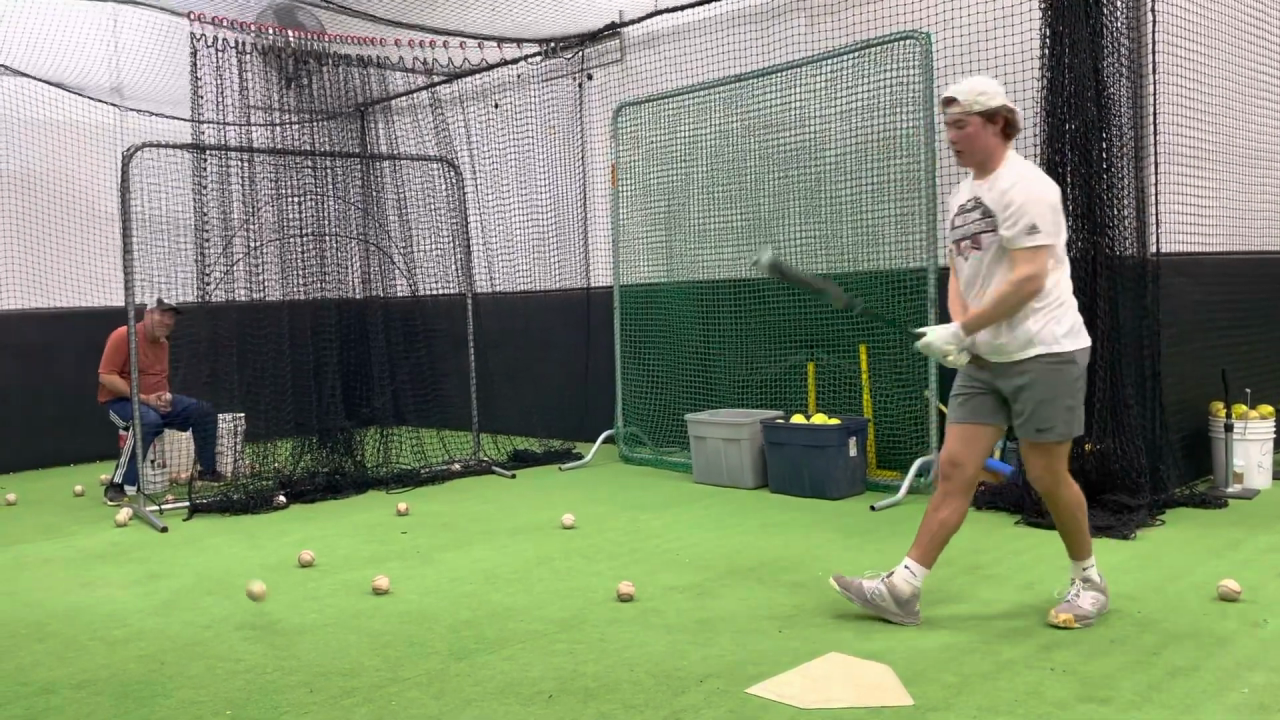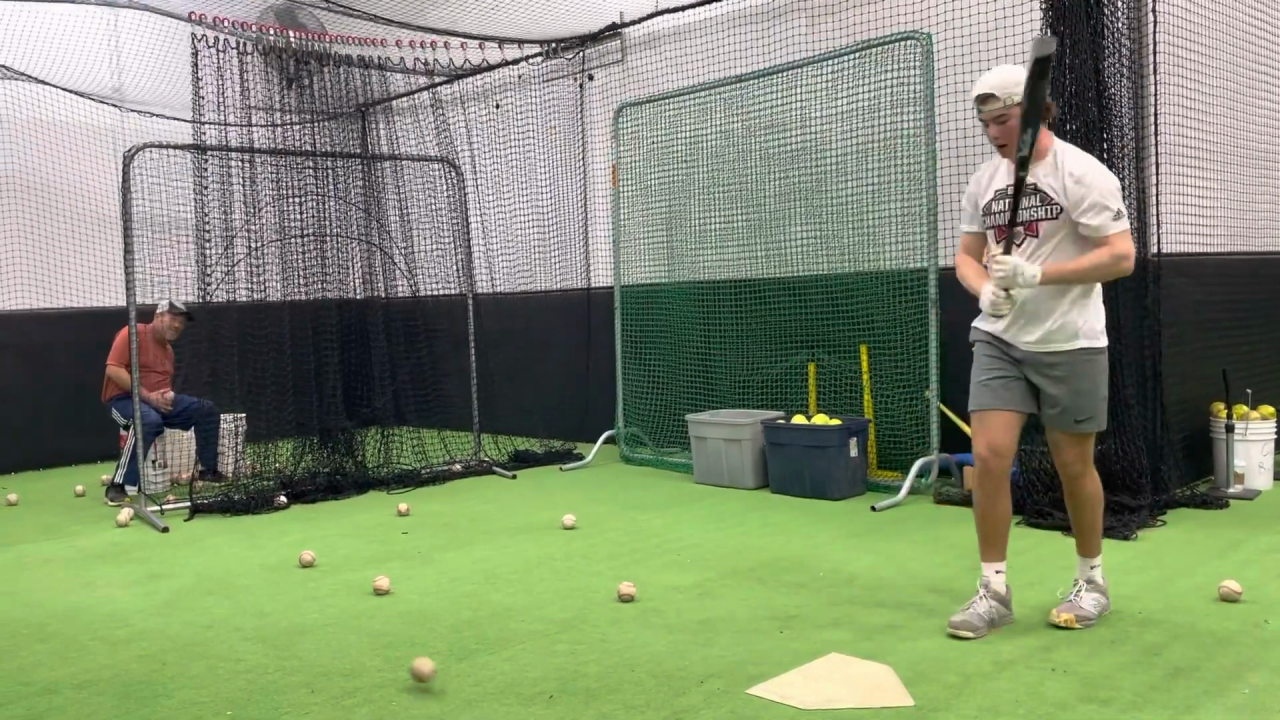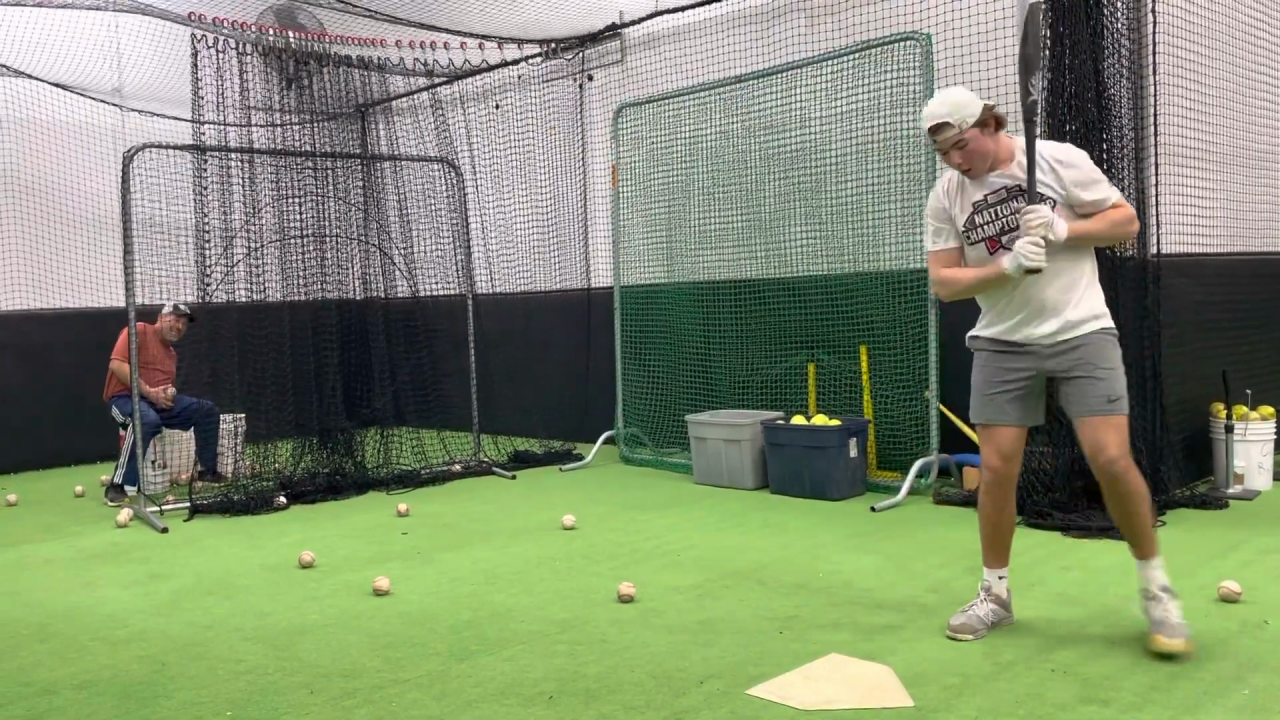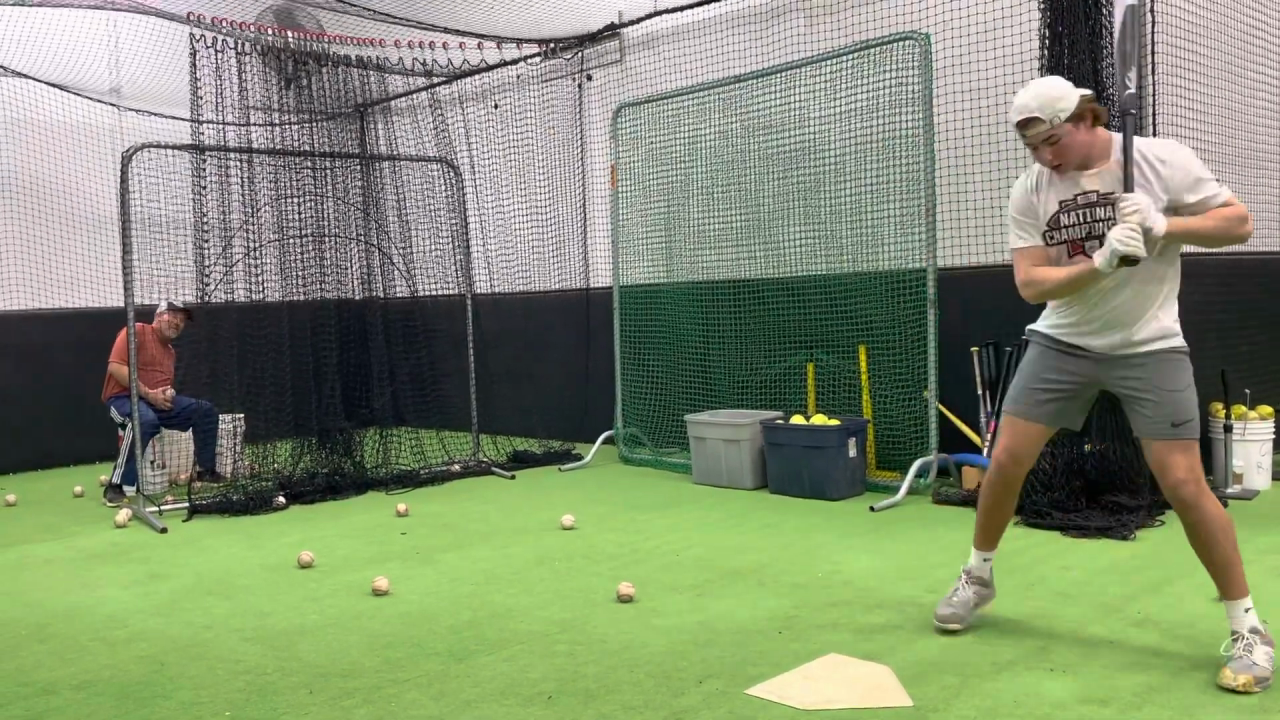
dt=0.5s
person 1, frame 1
left shoulder: (1025, 185)
right shoulder: (962, 194)
left elbow: (1032, 279)
left wrist: (959, 332)
right wrist: (956, 329)
left hip: (1045, 352)
right hip: (983, 356)
left knee: (1047, 475)
right knee: (953, 468)
left ankle: (1089, 581)
right ankle: (900, 588)
person 1, frame 2
left shoulder: (1082, 173)
right shoulder: (984, 180)
left elbow: (1122, 257)
right elbow: (965, 256)
left wrist: (1036, 274)
right wrist: (986, 291)
left hip: (1071, 344)
right hip: (999, 341)
left knee: (1073, 465)
right knee: (989, 457)
left ankle: (1091, 581)
right ankle: (994, 591)
person 1, frame 3
left shoulder: (1059, 160)
right shoulder: (945, 194)
left elbow: (1125, 221)
right elbow: (942, 280)
left wrist: (1062, 230)
right wrist: (1007, 267)
left hip: (1083, 333)
right hip: (1003, 343)
left knee: (1112, 460)
right knee: (998, 469)
left ankle: (1155, 586)
right ankle: (995, 594)
person 1, frame 4
left shoulder: (1163, 159)
right shoulder: (1031, 188)
left elbow: (1238, 223)
right elbow: (1030, 283)
left wrist: (1165, 226)
right wrist: (1101, 263)
left hip: (1149, 347)
right hip: (1062, 342)
left knee: (1185, 484)
right knee: (1007, 460)
left ankle: (1249, 628)
right ankle: (977, 574)
person 2, frame 1
left shoulder: (163, 343)
right shoulder: (124, 336)
right elbow: (106, 377)
left wrist: (166, 399)
right wrist: (144, 399)
left hip: (157, 401)
right hip: (122, 400)
left knee: (204, 412)
right knee: (149, 421)
left ankle: (208, 471)
right ankle: (119, 486)
person 2, frame 2
left shoulder: (168, 350)
right shoulder: (134, 333)
right elbow: (113, 369)
left wrist: (167, 397)
right wrist: (147, 396)
left hip: (159, 401)
right hip: (124, 398)
left knee: (207, 410)
right knee: (150, 421)
left ankle: (208, 470)
right ankle: (119, 486)
person 2, frame 3
left shoulder: (171, 352)
right shoulder: (138, 331)
right elbow: (117, 364)
left wrist: (169, 395)
right wrist: (148, 392)
left hip: (160, 401)
right hip: (125, 397)
left knee: (207, 410)
right knee: (147, 420)
left ankle: (208, 470)
right ankle: (118, 486)
person 2, frame 4
left shoulder: (170, 351)
right shoulder: (136, 332)
right elbow: (115, 367)
left wrist: (168, 395)
right wrist: (148, 393)
left hip: (158, 402)
right hip: (124, 397)
left knee: (206, 411)
right knee: (146, 420)
left ankle: (206, 471)
right ankle: (117, 486)
